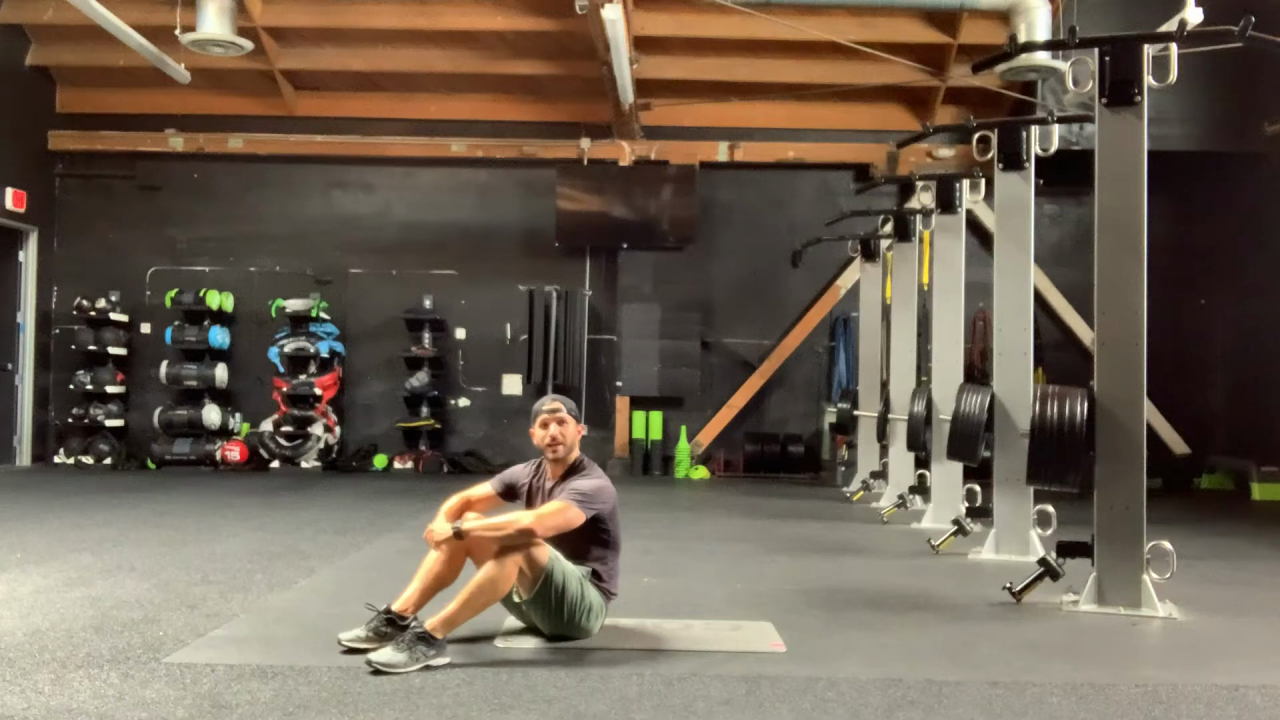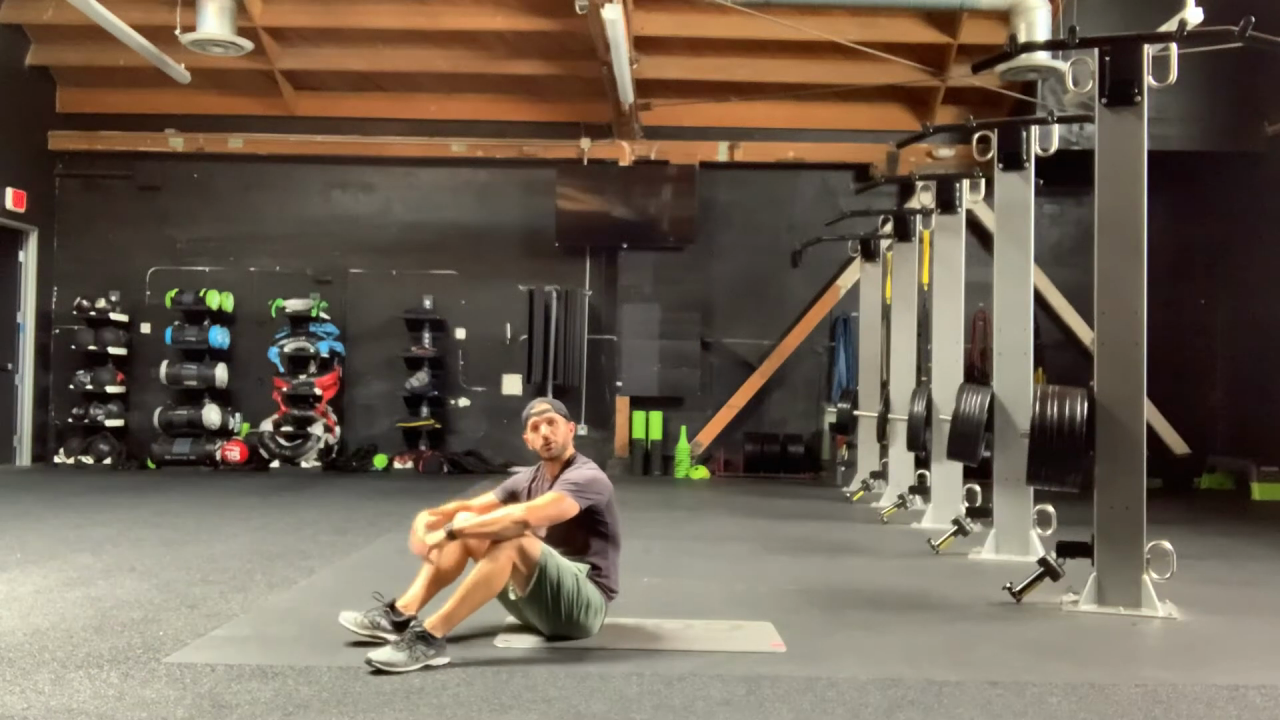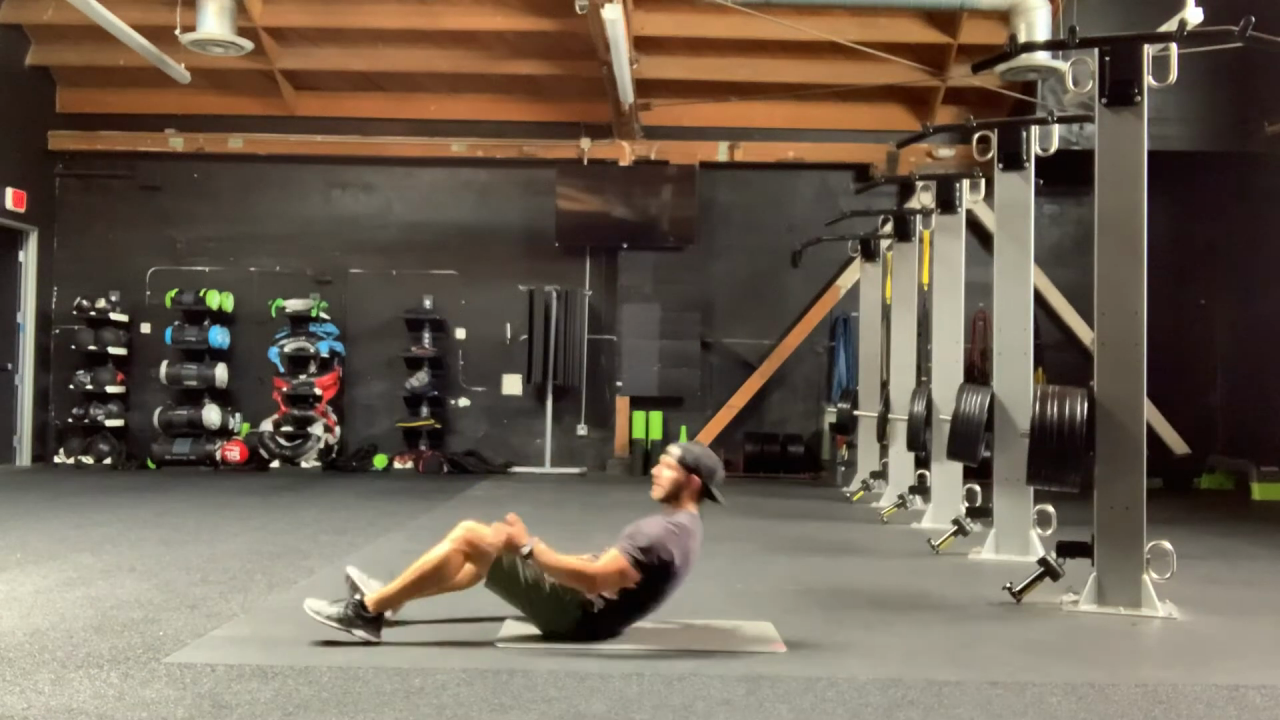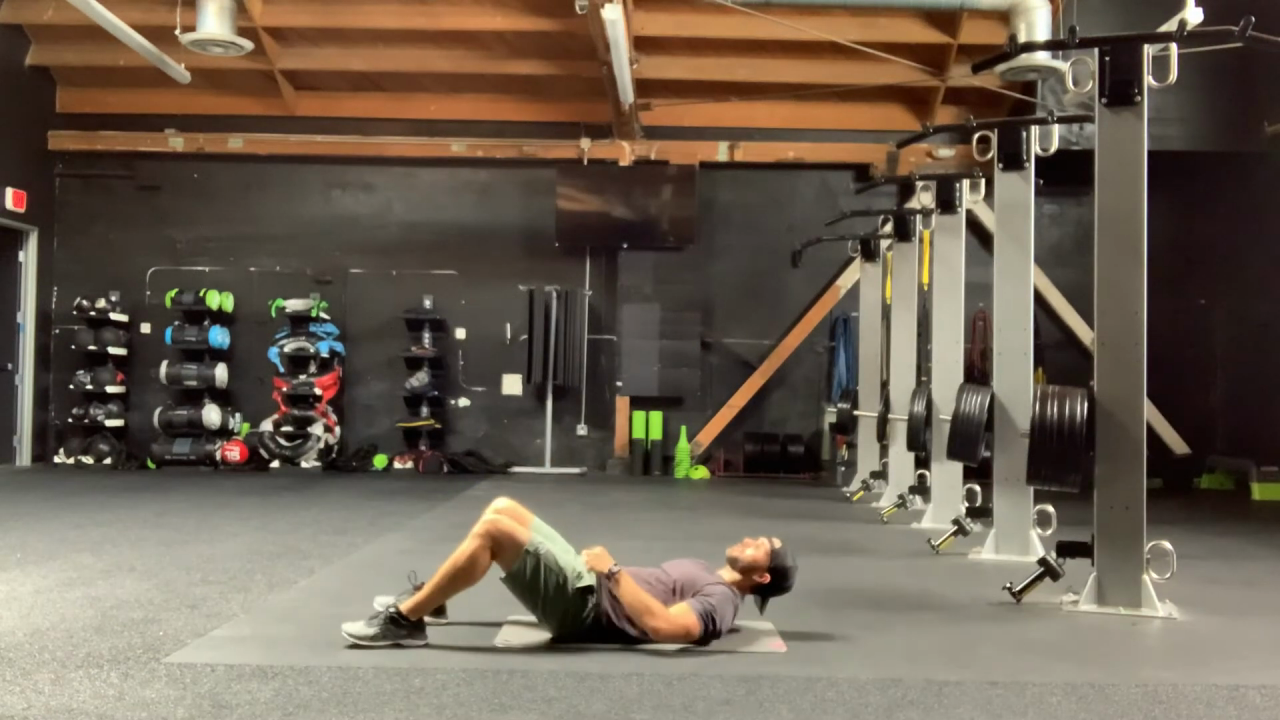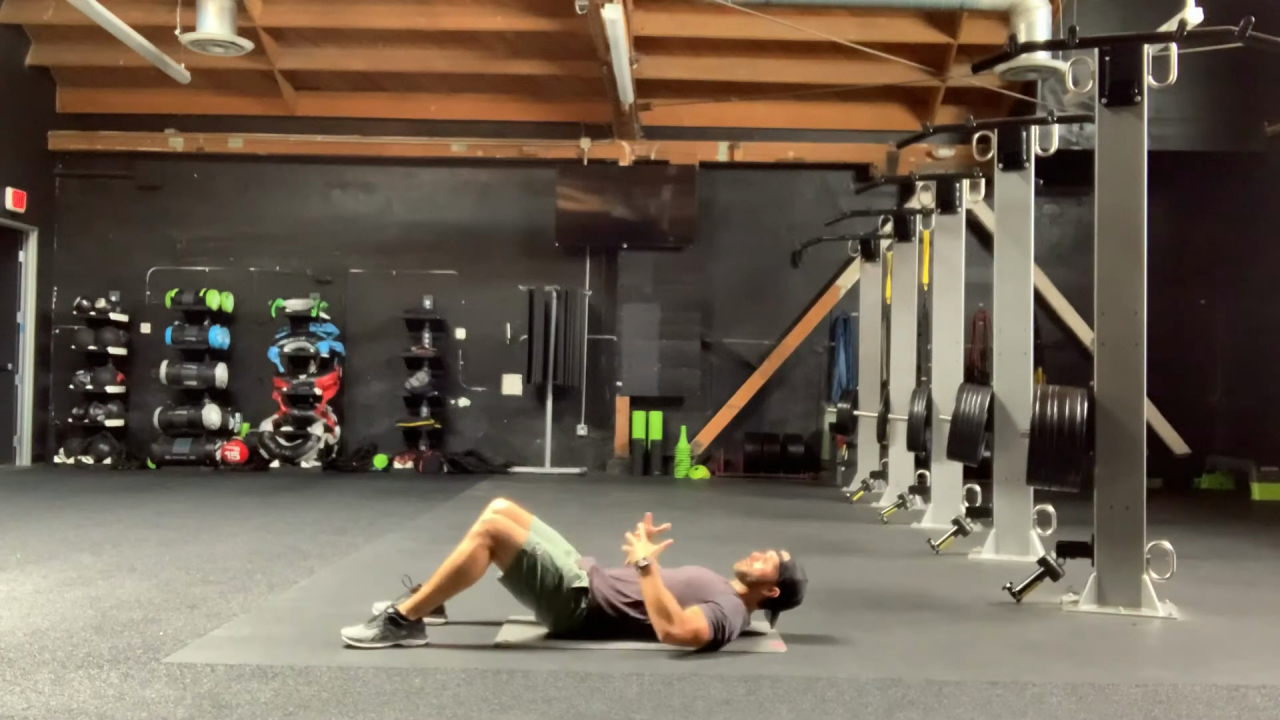
dt=1s
person 1, frame 1
left shoulder: (592, 486)
right shoulder: (527, 474)
left elbow: (531, 524)
right elbow: (463, 500)
left wrist: (457, 530)
right wrist: (441, 525)
left hip: (581, 605)
right hip: (534, 596)
left knee: (519, 544)
right knee: (465, 525)
left ankle: (431, 637)
right ankle: (398, 619)
person 1, frame 2
left shoulder: (586, 479)
right shoulder: (528, 480)
left elbow: (525, 517)
right elbow: (469, 507)
left wrist: (451, 531)
right wrist: (429, 519)
left hip: (581, 604)
right hip: (538, 596)
left knee: (510, 539)
right knee: (465, 526)
left ankle: (430, 637)
right ankle: (400, 615)
person 1, frame 3
left shoulder: (667, 534)
right shoulder: (677, 526)
left elbow: (590, 580)
left wrist: (528, 547)
right wrist: (535, 546)
left hip: (574, 613)
right hip: (573, 592)
left knee: (468, 536)
right knee: (477, 553)
left ankle: (366, 614)
right ankle: (384, 599)
person 1, frame 4
left shoulder: (719, 602)
right shoulder: (703, 574)
left elbow: (663, 626)
left wrist: (611, 572)
right wrist: (603, 566)
left hip: (580, 607)
right hip: (584, 582)
left knee: (490, 530)
right knee: (503, 508)
left ankle: (403, 621)
right ankle: (428, 600)
person 1, frame 5
left shoulder: (728, 612)
right shoulder: (721, 590)
left elbow: (673, 630)
left wrist: (647, 563)
right wrist: (649, 550)
left hip: (578, 603)
right hip: (586, 577)
left knee: (489, 531)
right knee: (500, 509)
left ankle: (403, 621)
right ankle: (426, 601)
